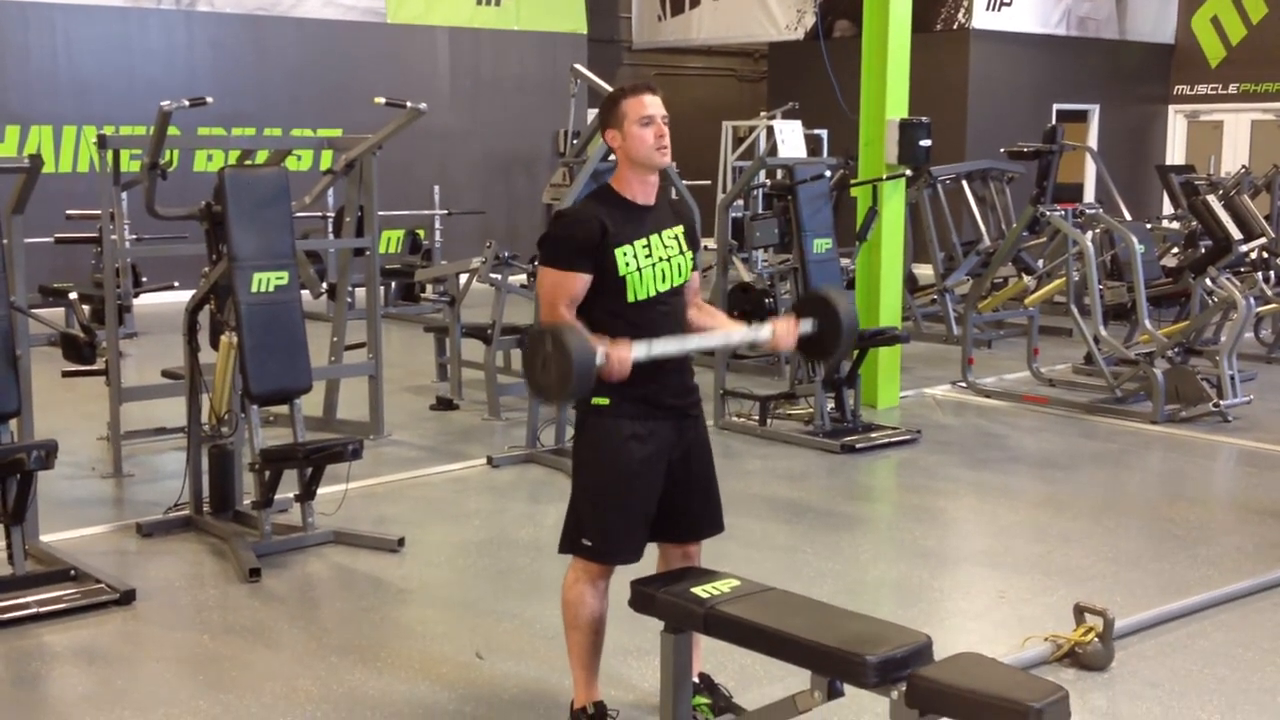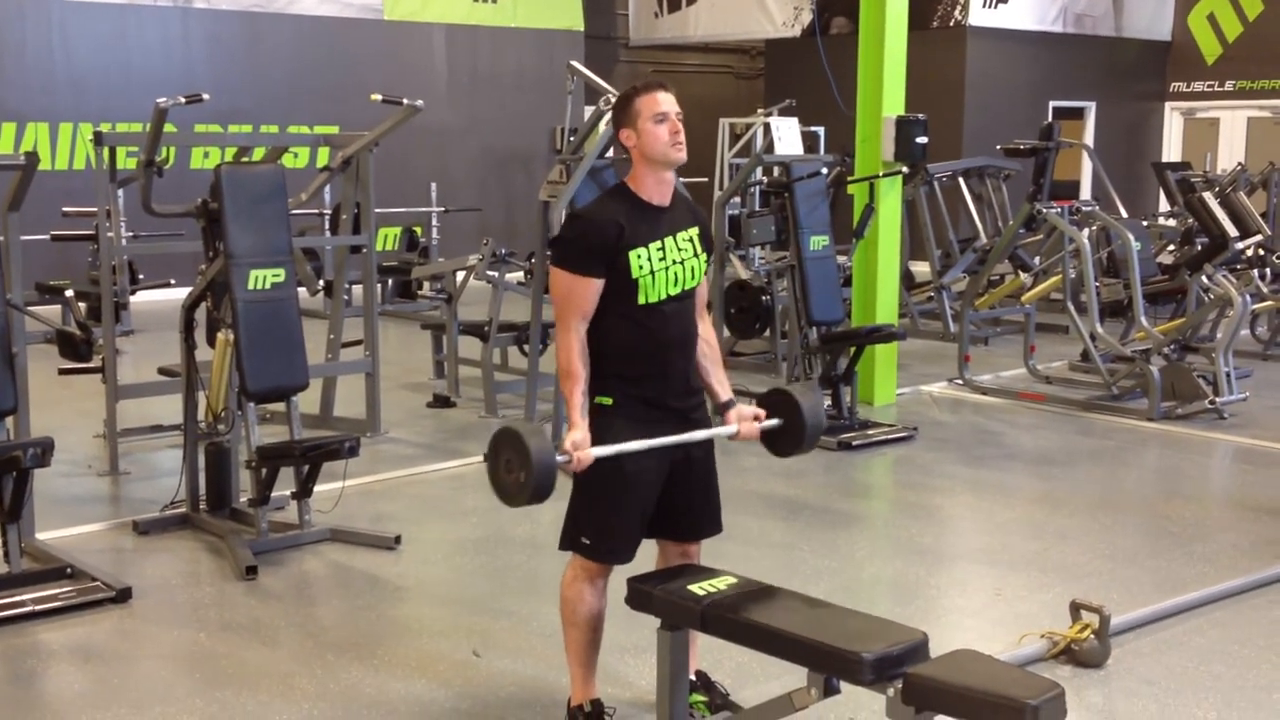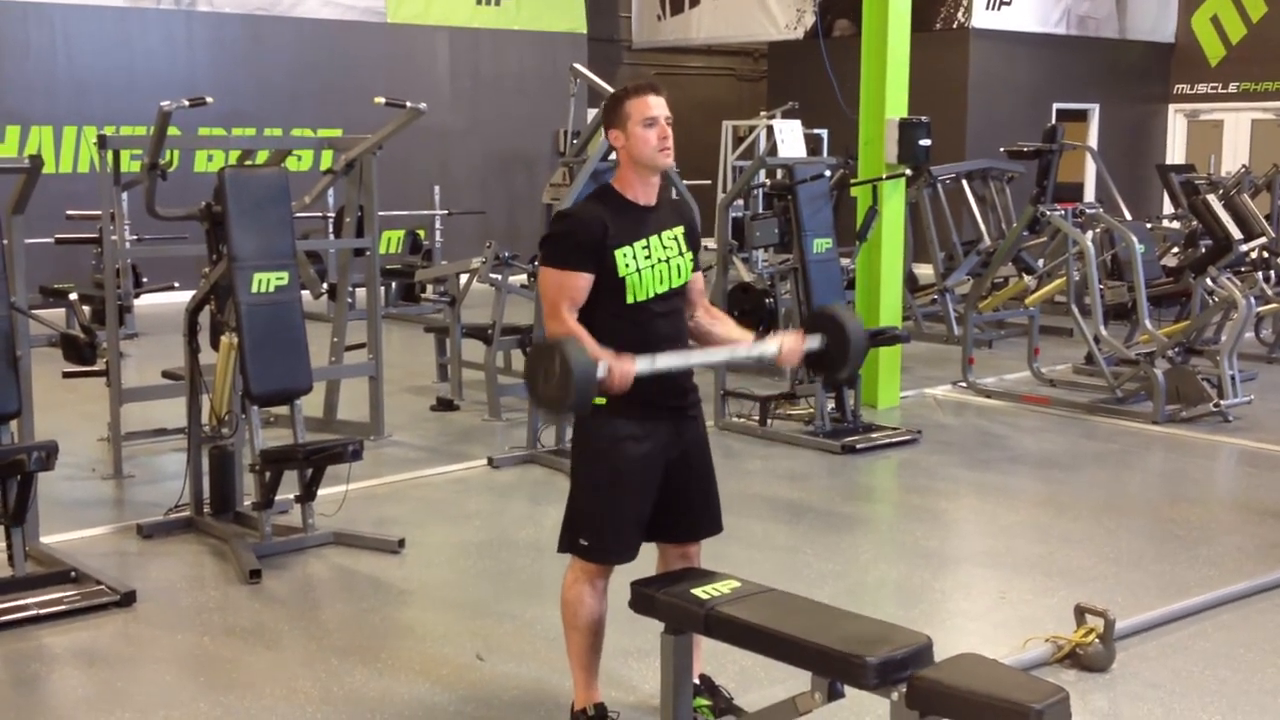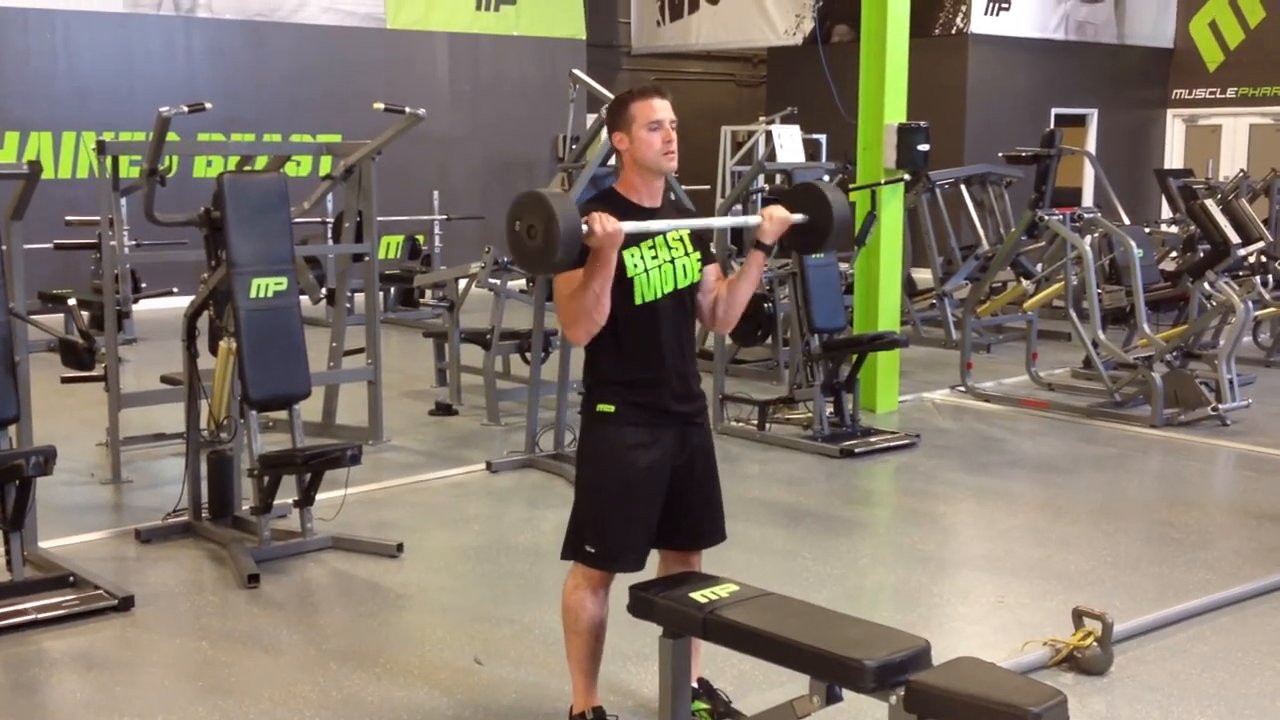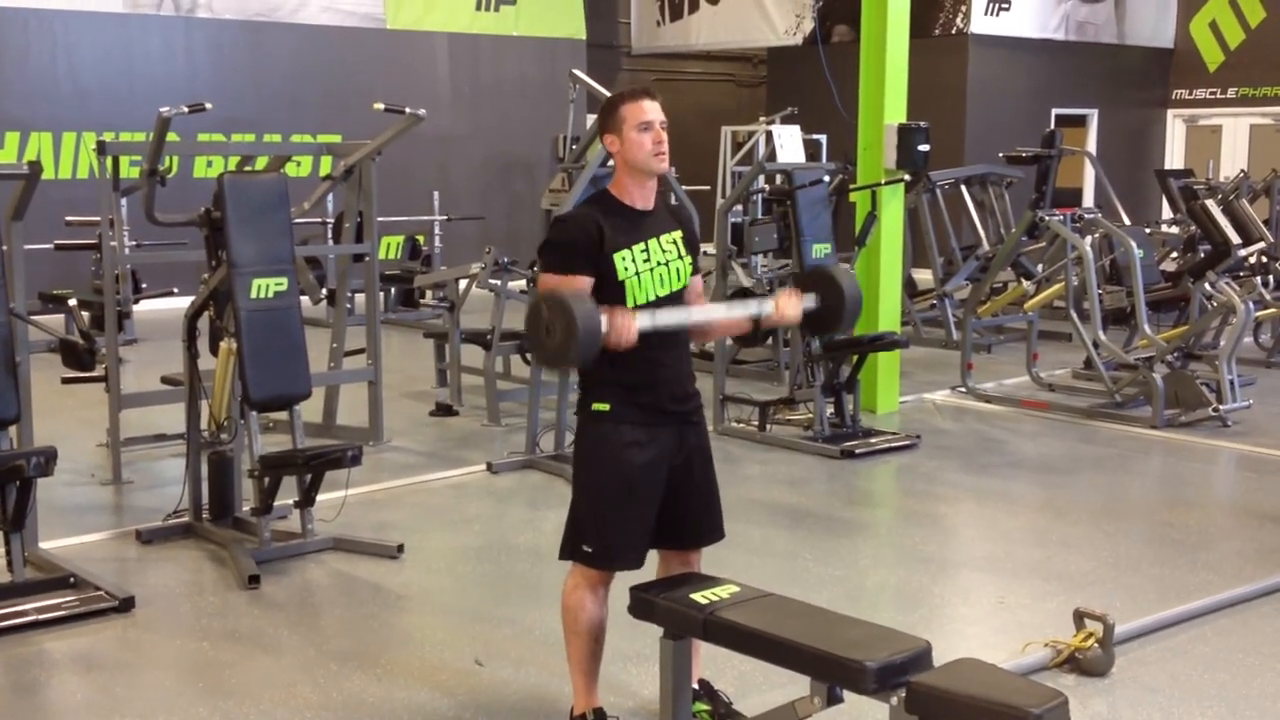
dt=0.4s
person 1, frame 1
left shoulder: (678, 217)
right shoulder: (583, 224)
right elbow: (553, 318)
right wrist: (599, 350)
left hip: (681, 408)
right hip: (617, 417)
left knee: (684, 546)
right knee: (595, 559)
person 1, frame 2
left shoulder: (692, 217)
right shoulder: (597, 224)
right elbow: (570, 331)
left wrist: (726, 400)
right wrist: (577, 422)
left hip: (684, 412)
right hip: (620, 417)
left knee: (685, 546)
right knee: (595, 559)
person 1, frame 3
left shoulder: (680, 217)
right shoulder: (584, 224)
right elbow: (558, 318)
left wrist: (759, 343)
right wrist: (602, 361)
left hip: (680, 406)
right hip: (615, 415)
left knee: (684, 547)
right knee: (594, 560)
person 1, frame 4
left shoulder: (685, 220)
right shoulder: (591, 221)
left elbow: (718, 316)
right elbow: (578, 328)
left wrist: (761, 247)
right wrist: (604, 252)
left hip: (687, 414)
right hip: (621, 422)
left knee: (686, 553)
right knee: (597, 565)
person 1, frame 5
left shoulder: (678, 221)
right shoulder: (582, 229)
left wrist: (761, 314)
right wrist: (605, 329)
left hip: (682, 413)
right hip: (616, 421)
left knee: (685, 553)
right knee: (595, 566)
